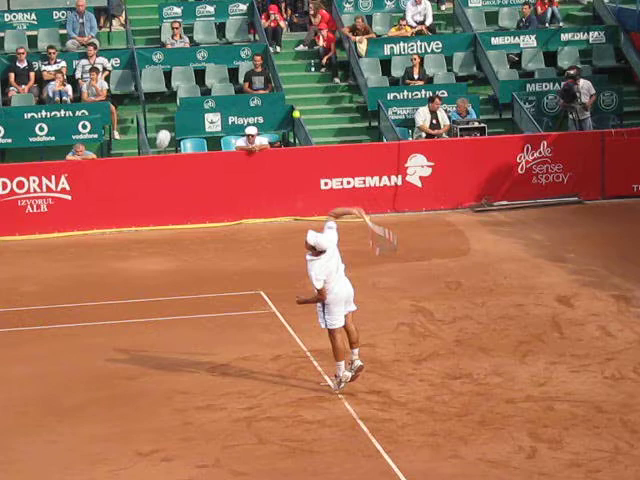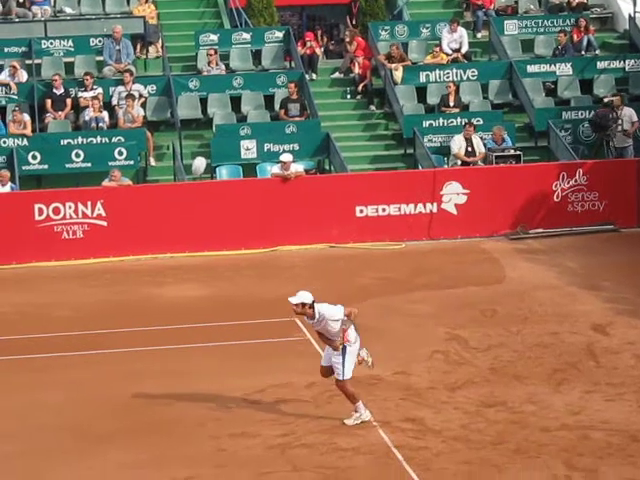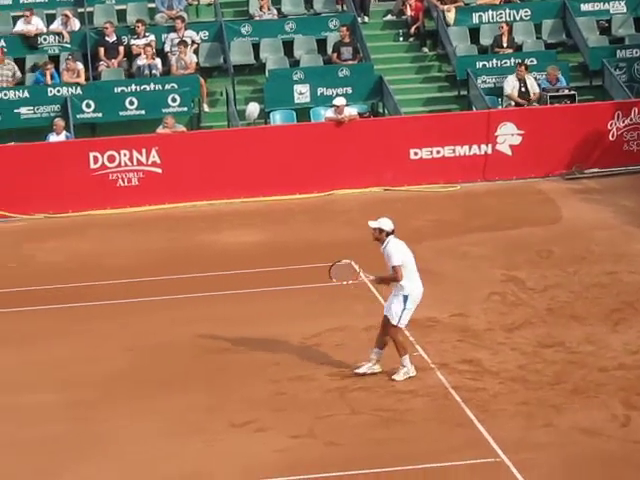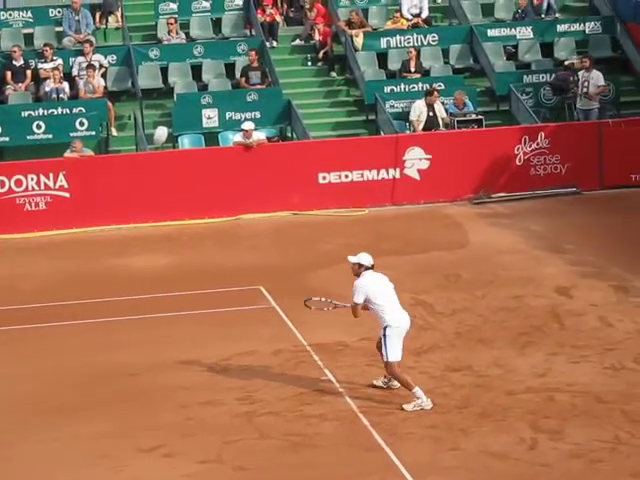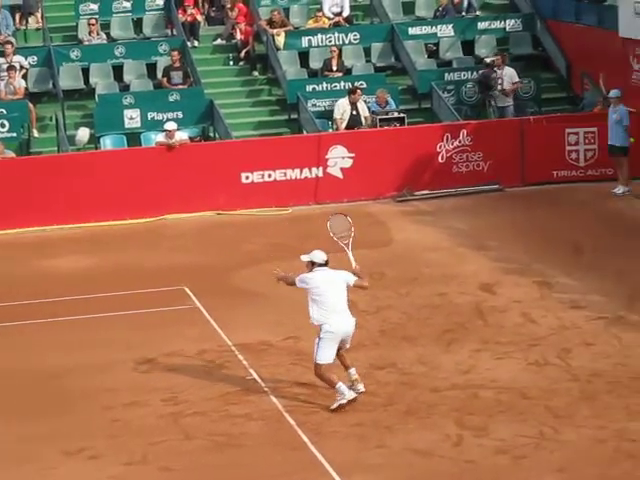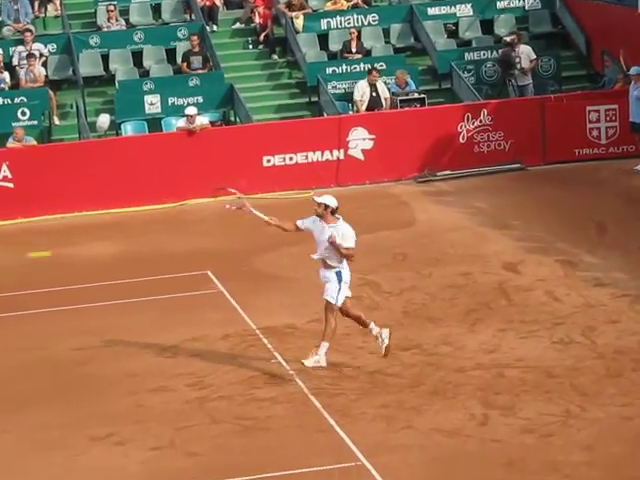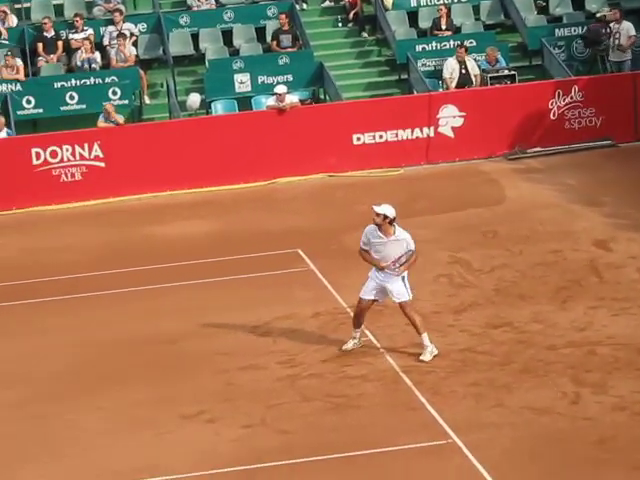
dt=0.5s
person 1, frame 1
left shoulder: (316, 266)
right shoulder: (330, 242)
left elbow: (322, 296)
right elbow: (335, 214)
left wrist: (304, 301)
right wrist: (354, 210)
left hip: (332, 298)
right hip: (345, 288)
left knee: (336, 335)
right knee: (349, 326)
left ankle: (341, 375)
right ankle: (355, 360)
person 1, frame 2
left shoulder: (326, 311)
right shoulder: (309, 316)
left elbow: (353, 311)
right elbow: (320, 333)
left wrist: (344, 331)
right wrist: (329, 343)
left hip: (347, 343)
right hip: (335, 342)
left knee: (341, 384)
right knee: (325, 373)
left ankle: (362, 413)
right ankle: (360, 355)
person 1, frame 3
left shoulder: (393, 248)
right shoulder: (389, 245)
left elbow: (398, 277)
left wrist: (380, 279)
right wrist: (384, 278)
left hip: (408, 293)
right hip: (400, 291)
left knee: (394, 331)
right knee: (384, 328)
left ankle: (408, 367)
right ankle: (373, 363)
person 1, frame 4
left shoulder: (360, 283)
right shoulder: (379, 276)
left elbow: (356, 313)
left wrist: (353, 306)
left hip: (393, 325)
right hip: (403, 319)
left knee: (392, 368)
right knee: (380, 347)
left ankle: (422, 399)
right ankle: (389, 380)
person 1, frame 5
left shoulder: (309, 278)
right shoulder: (341, 274)
left elbow: (290, 281)
right elbow: (365, 284)
left wrist: (280, 276)
right wrist: (359, 273)
left hip: (331, 327)
right hip: (348, 324)
left knee: (320, 371)
right knee: (339, 351)
left ankle: (344, 392)
right ankle: (356, 382)
person 1, frame 6
left shoulder: (345, 229)
right shoulder: (315, 221)
left elbow: (350, 256)
right elbow: (293, 227)
left wrist: (337, 246)
right wrist: (276, 223)
left hip: (338, 274)
right hip: (328, 273)
left knee: (330, 311)
right knee: (346, 310)
left ankle: (320, 356)
right ankle: (379, 333)
person 1, frame 7
left shoulder: (403, 237)
right shoulder: (369, 231)
left elbow: (413, 255)
right elbow: (362, 252)
left wrist: (404, 268)
right wrist: (377, 263)
left hip: (396, 277)
right hip: (377, 275)
left knee: (408, 311)
right knee: (360, 309)
left ankle: (428, 347)
right ankle: (355, 339)
